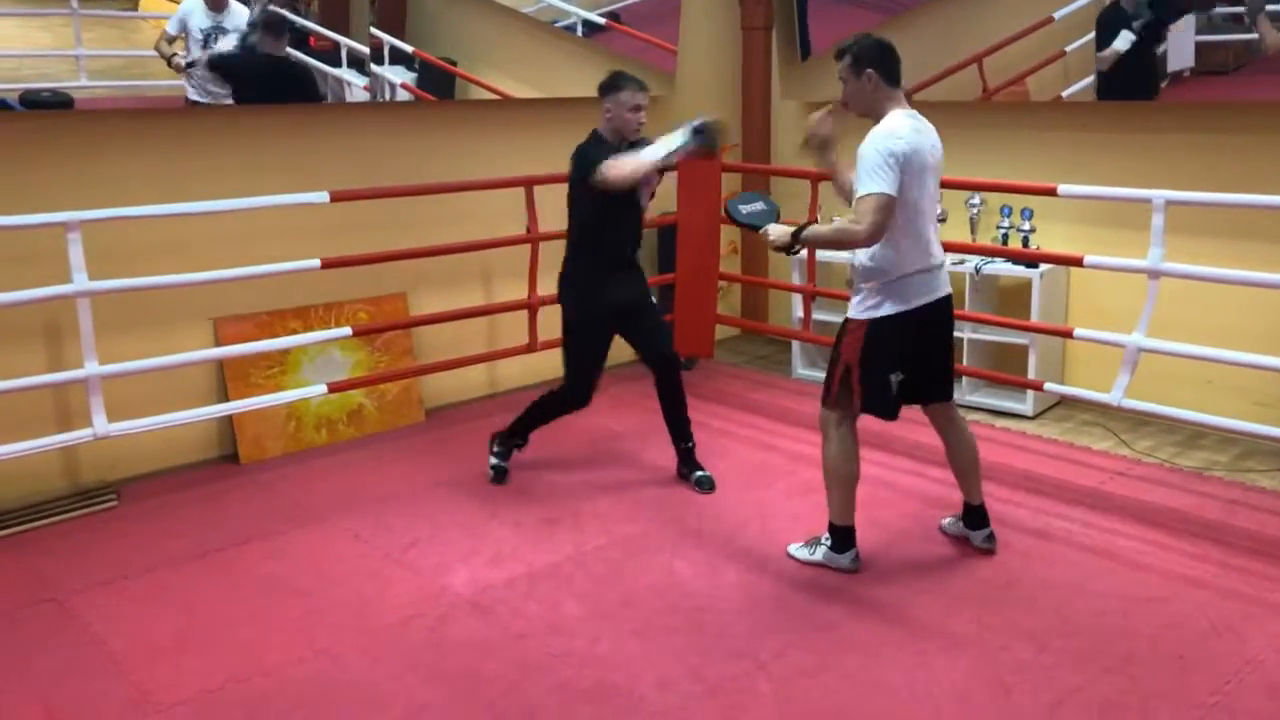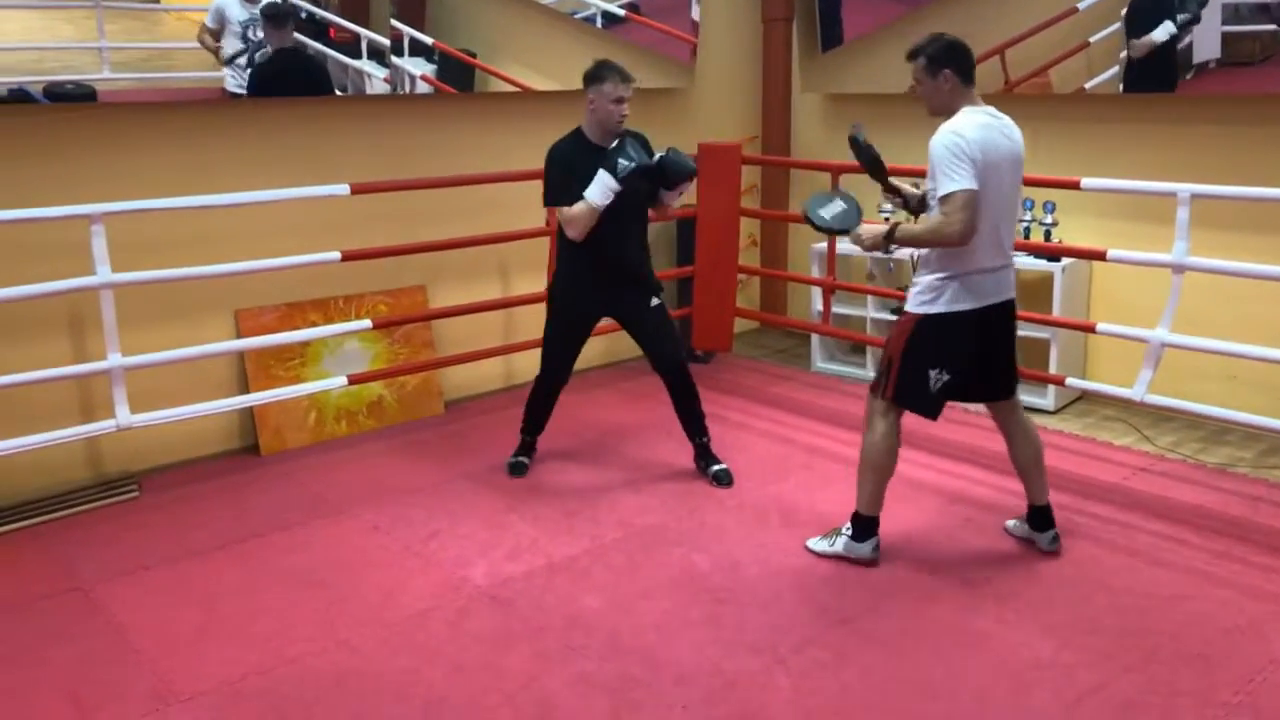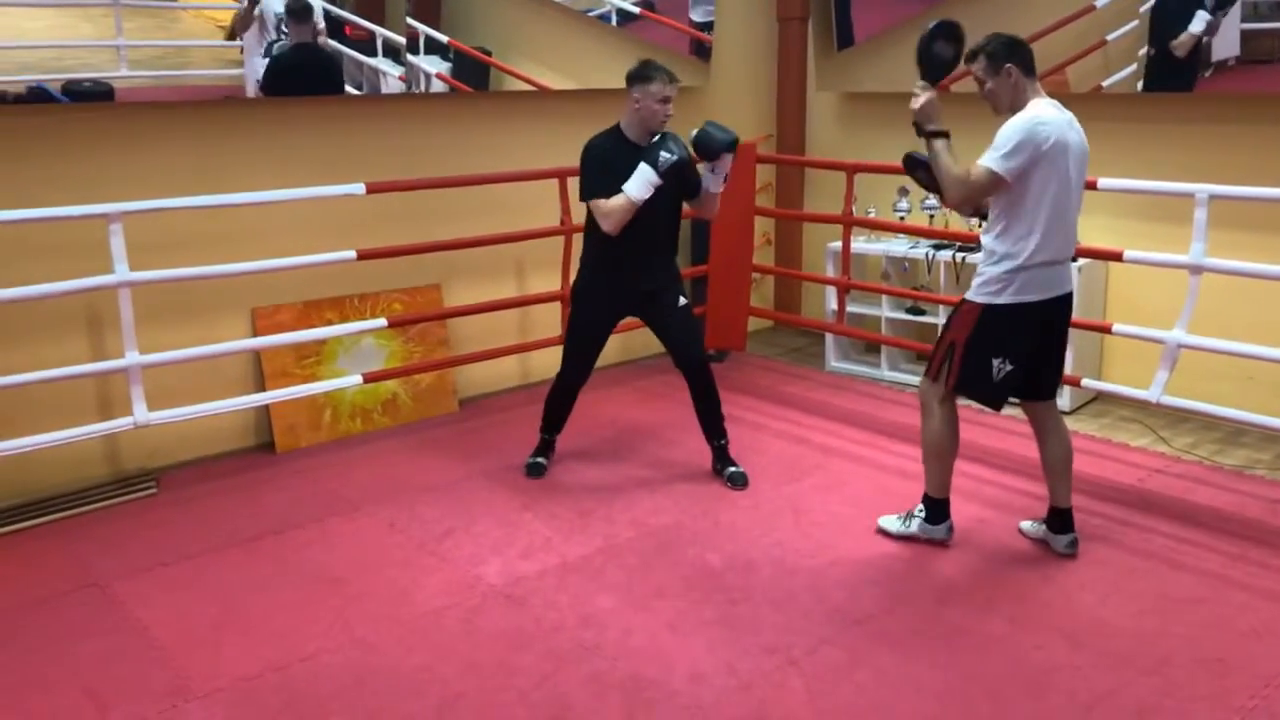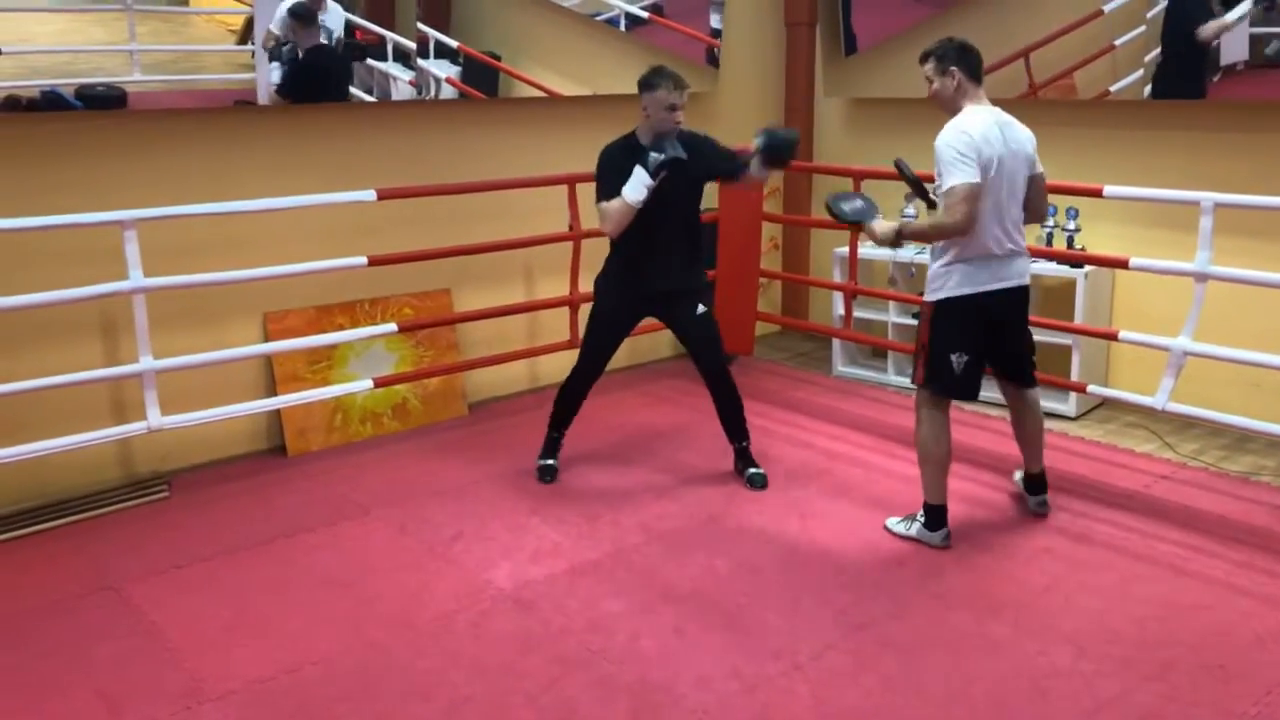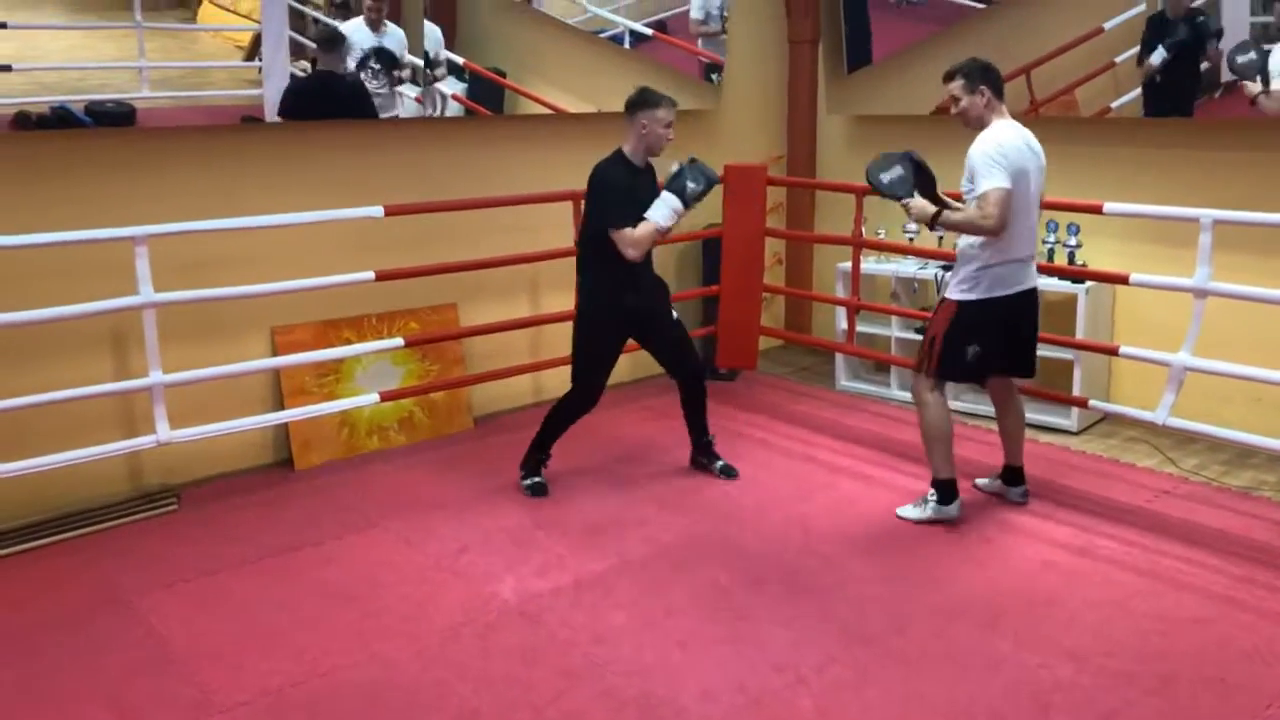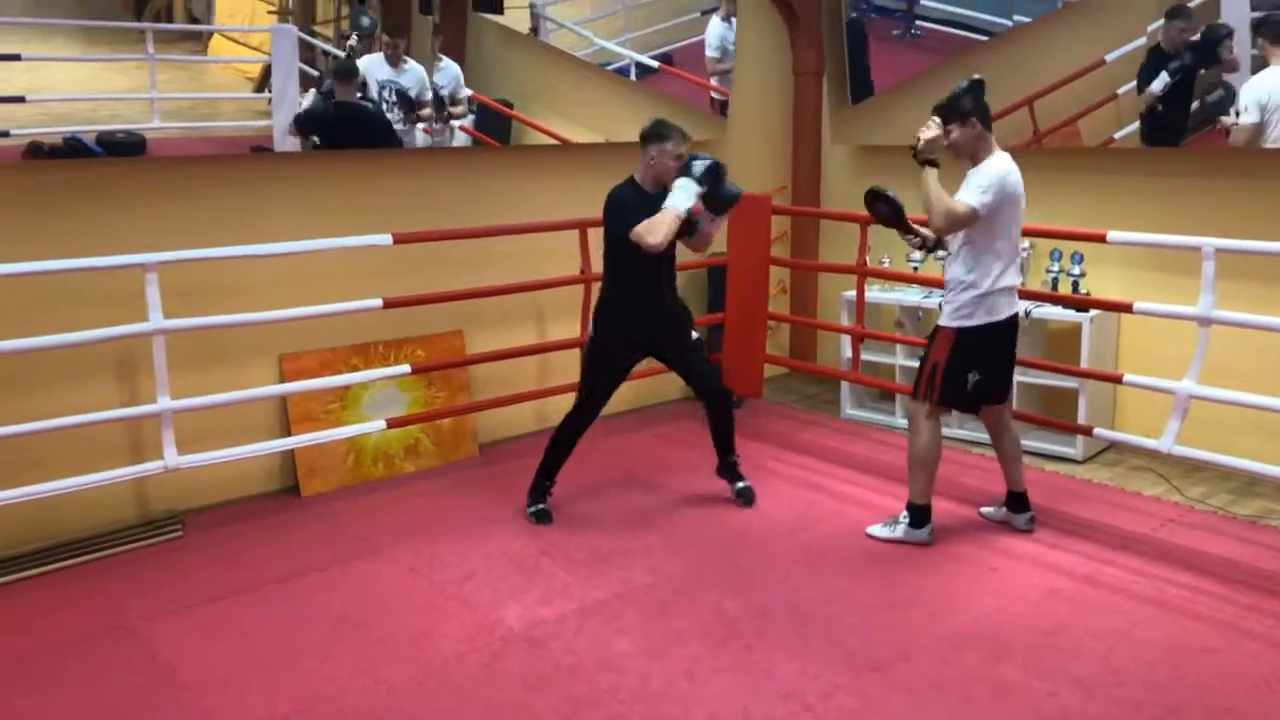
dt=0.5s
person 1, frame 1
left shoulder: (883, 141)
right shoulder: (921, 131)
left elbow: (866, 229)
left wrist: (792, 236)
right wrist: (830, 155)
left hip: (887, 305)
right hip: (930, 295)
left knee: (836, 415)
right knee: (941, 406)
left ankle: (840, 543)
right ankle: (975, 520)
person 1, frame 2
left shoulder: (953, 137)
right shoulder: (1009, 131)
left elbow: (956, 229)
left wrist: (888, 236)
right wrist: (923, 197)
left hip: (946, 302)
right hip: (998, 296)
left knee: (882, 407)
right knee: (1006, 407)
left ankle: (862, 532)
right ankle: (1041, 521)
person 1, frame 3
left shoulder: (1028, 127)
right shoulder: (1068, 125)
left elbow: (960, 193)
left wrist: (932, 128)
right wrist: (986, 202)
left hip: (1005, 294)
right hip: (1053, 290)
left knee: (936, 391)
right knee: (1041, 404)
left ankle: (934, 514)
right ankle: (1060, 524)
person 1, frame 4
left shoulder: (959, 134)
right shoulder: (1019, 132)
left elbow: (958, 220)
right elbow: (1034, 209)
left wrist: (896, 232)
left hip: (960, 289)
right hip: (1012, 282)
left knee: (932, 399)
right knee: (1018, 385)
left ankle: (933, 519)
right ankle: (1036, 485)
person 1, frame 5
left shoulder: (989, 146)
right shoulder: (1026, 141)
left elbow: (990, 221)
left wrist: (934, 216)
right wrist: (952, 213)
left hip: (980, 290)
right hip: (1019, 286)
left knee: (926, 382)
right knee: (1002, 383)
left ankle: (943, 495)
right ankle: (1013, 478)
person 1, frame 6
left shoulder: (992, 174)
right shoulder: (996, 171)
left elbow: (945, 218)
left wrist: (928, 161)
right wrist: (935, 241)
left hip: (971, 317)
right hip: (997, 313)
left knee: (923, 409)
right knee: (994, 408)
left ankle: (917, 519)
right ankle: (1018, 505)
person 2, frame 1
left shoulder: (632, 151)
right shoulder: (592, 153)
right elbow: (617, 176)
left wrist: (650, 180)
right wrist: (675, 144)
left hip: (626, 284)
right hip: (589, 292)
left knee: (664, 365)
right knee: (577, 392)
left ankle: (687, 458)
right ankle: (507, 441)
person 2, frame 2
left shoulder: (637, 146)
right shoulder: (564, 154)
left elbow: (658, 208)
right elbow: (574, 229)
left wrist: (673, 188)
right wrist: (608, 177)
left hip: (634, 281)
right hip: (578, 286)
left knee: (673, 363)
right knee: (554, 373)
left ankle: (703, 450)
right ankle: (527, 443)
person 2, frame 3
left shoulder: (669, 150)
right shoulder: (601, 150)
left elbow: (706, 210)
right elbow: (609, 221)
left wrist: (717, 168)
right wrist: (650, 171)
left hip: (660, 280)
right hip: (603, 283)
left knee: (696, 363)
right knee: (574, 371)
left ankle: (720, 452)
right ankle: (545, 442)
person 2, frame 4
left shoulder: (694, 147)
right shoulder: (615, 155)
left elbow: (749, 173)
right elbow: (611, 225)
left wrist: (768, 155)
right wrist: (646, 173)
left hip: (680, 284)
right hip: (623, 283)
left knee: (714, 369)
right knee: (588, 369)
left ankle: (743, 453)
right ankle: (551, 445)
person 2, frame 5
left shoulder: (645, 170)
right shoulder: (609, 175)
right elbow: (632, 248)
left wrist: (684, 194)
right wrist: (673, 200)
left hip: (645, 296)
right hip: (603, 304)
left knee: (691, 371)
right knee: (585, 394)
left ankle: (702, 450)
right ankle: (533, 461)
person 2, frame 6
left shoulder: (671, 194)
right shoulder: (623, 199)
left elbow: (697, 244)
right elbow: (654, 240)
left wrist: (715, 212)
right wrist: (686, 190)
left hip: (667, 317)
right hip: (620, 324)
left knee: (716, 392)
right knee: (586, 409)
left ankle: (729, 468)
right ankle: (540, 488)
